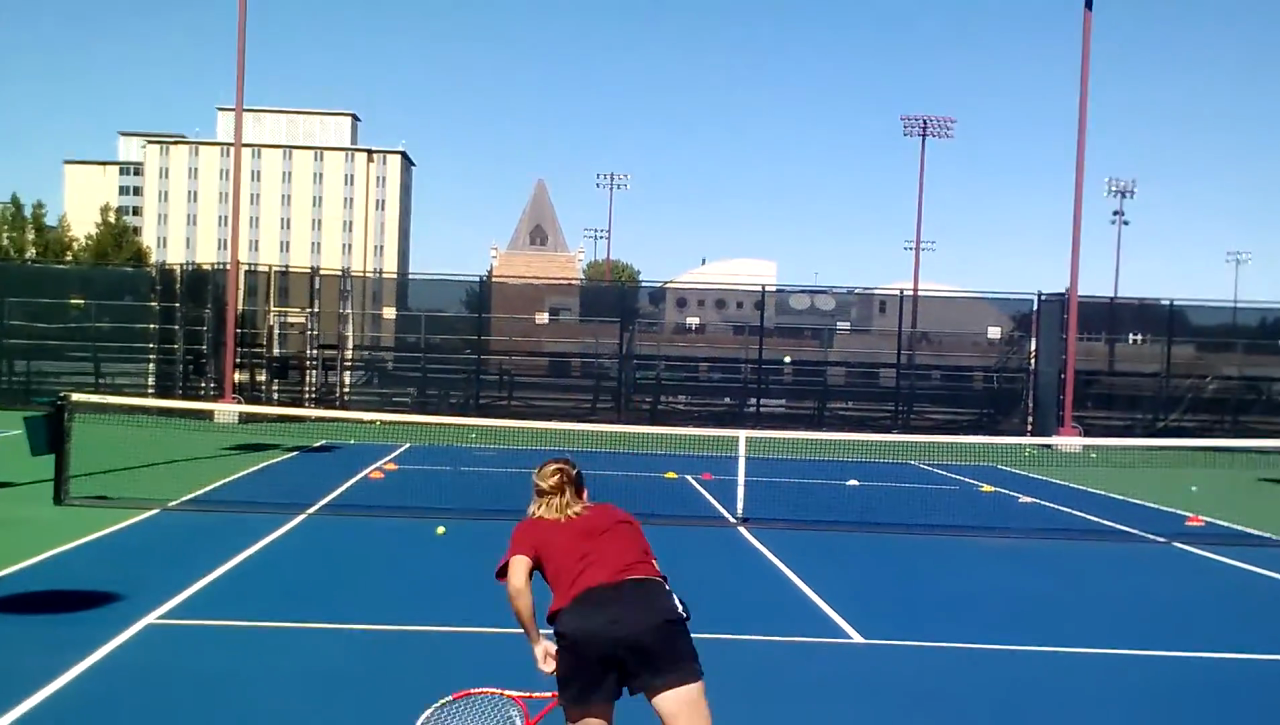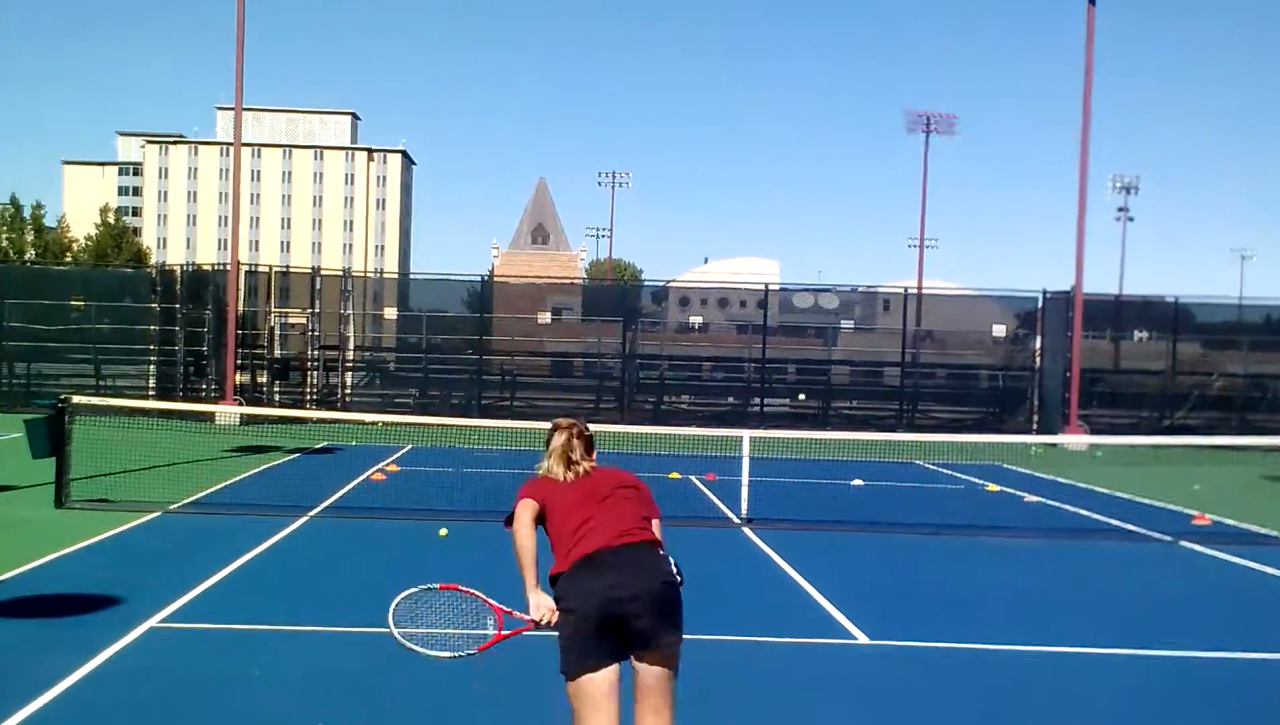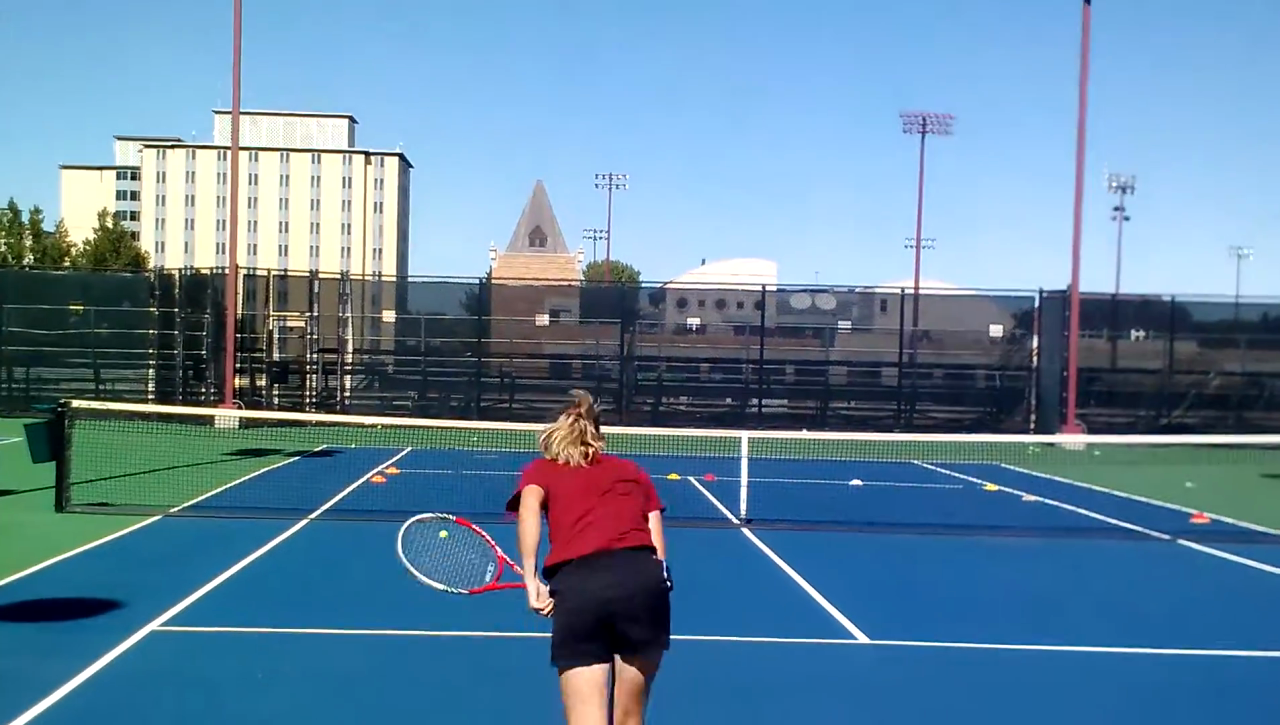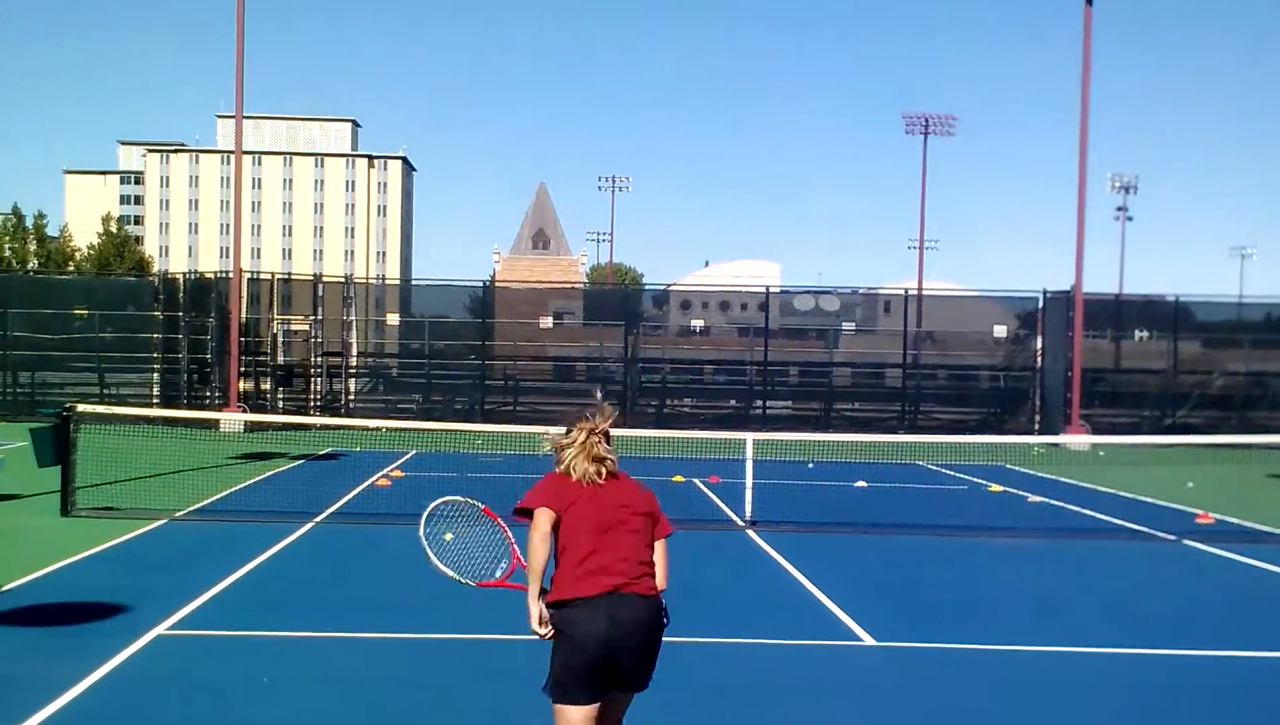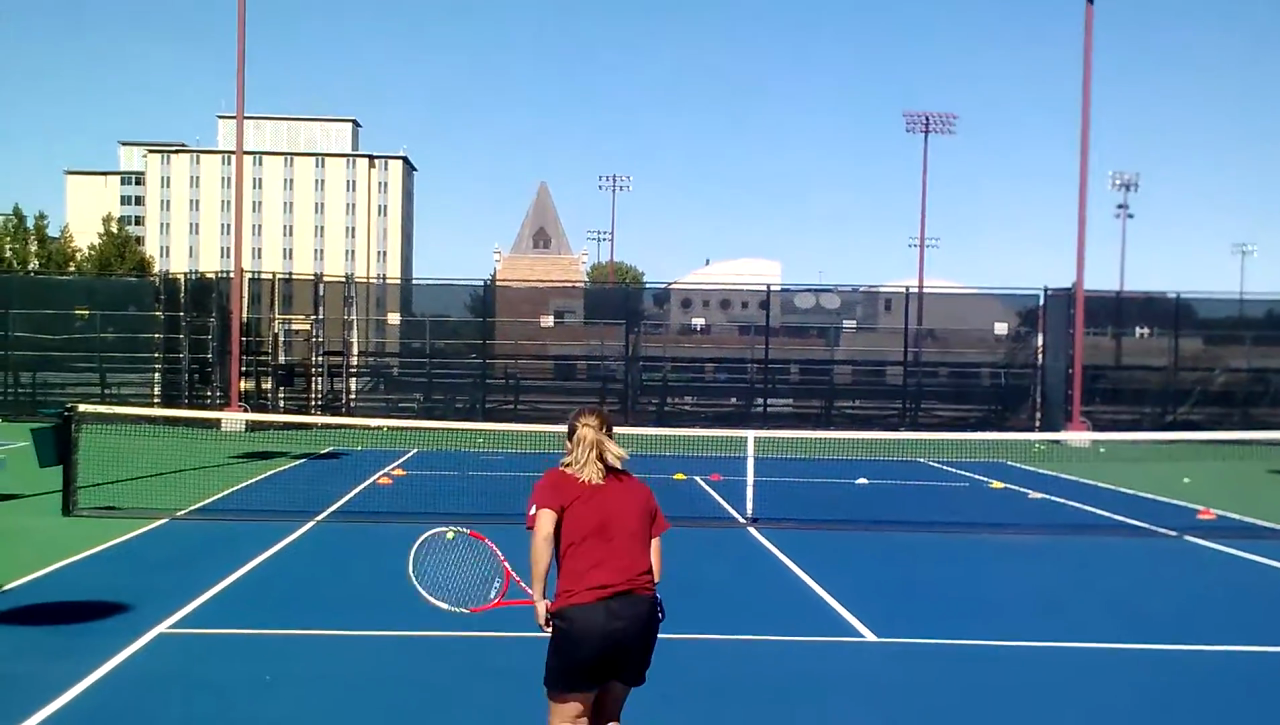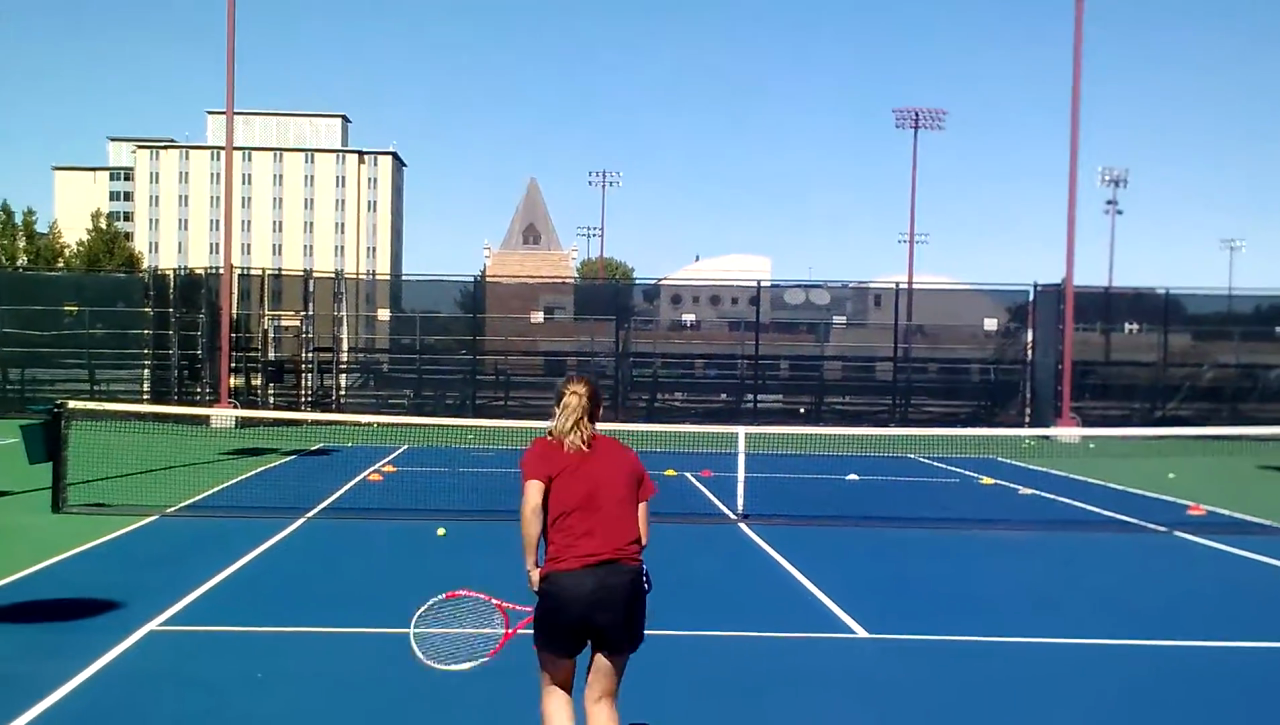
dt=0.1s
person 1, frame 1
left shoulder: (527, 531)
right shoulder: (618, 516)
left elbow: (517, 583)
left wrist: (537, 642)
left hip: (582, 627)
right hip: (646, 614)
person 1, frame 2
left shoulder: (539, 487)
right shoulder: (630, 480)
left elbow: (523, 519)
left wrist: (533, 592)
left hip: (583, 586)
right hip: (651, 575)
person 1, frame 3
left shoulder: (541, 471)
right shoulder: (634, 472)
left elbow: (530, 505)
right elbow: (657, 545)
left wrist: (531, 578)
left hip: (578, 585)
right hip: (644, 577)
person 1, frame 4
left shoulder: (554, 484)
right shoulder: (643, 494)
left elbow: (541, 532)
right elbow: (660, 578)
left wrist: (535, 602)
left hip: (579, 615)
right hip: (641, 616)
person 1, frame 5
left shoulder: (555, 482)
right shoulder: (641, 490)
left elbow: (543, 535)
right elbow: (656, 570)
left wrist: (539, 598)
left hip: (580, 615)
right hip: (639, 615)
person 1, frame 6
left shoulder: (543, 451)
right shoulder: (628, 457)
left elbow: (531, 507)
right elbow: (641, 534)
left wrist: (532, 566)
left hip: (564, 581)
right hip: (624, 581)
left knee: (556, 690)
